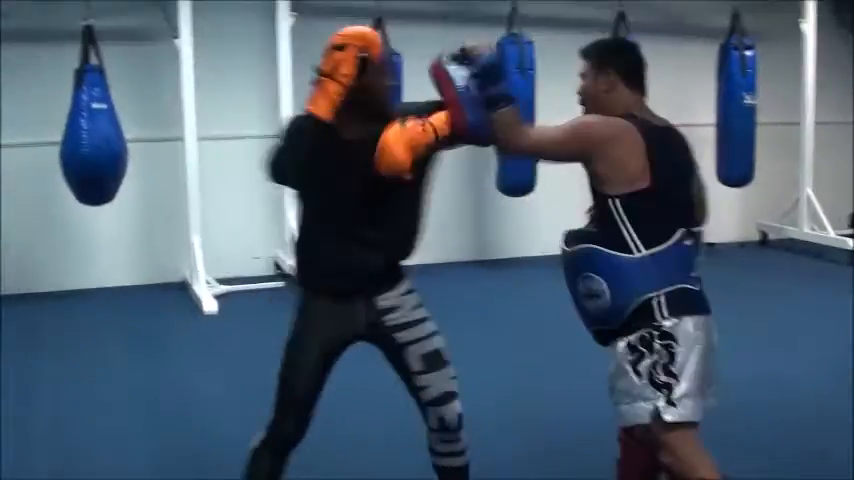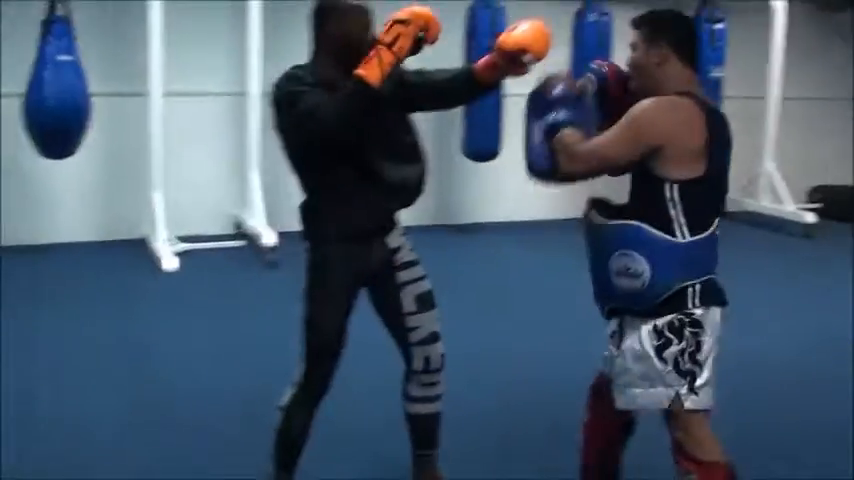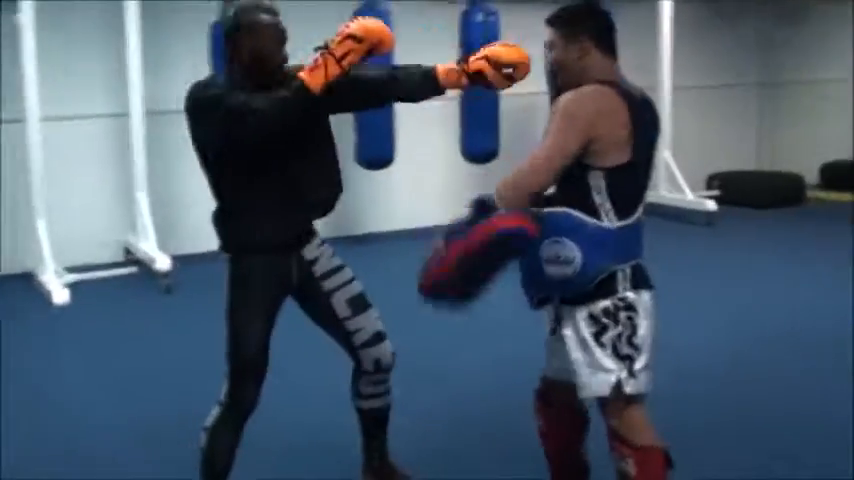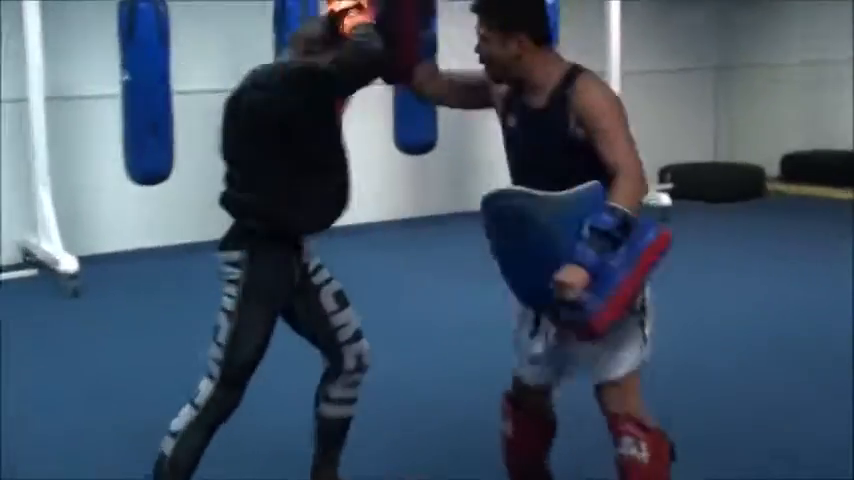
dt=0.3s
person 1, frame 1
left shoulder: (403, 123)
right shoulder: (310, 131)
right elbow: (287, 170)
left wrist: (429, 129)
right wrist: (331, 89)
left hip: (389, 294)
right hip: (327, 301)
left knee: (446, 412)
right knee: (286, 428)
person 1, frame 2
left shoulder: (382, 79)
right shoulder: (296, 88)
left elbow: (449, 87)
right elbow: (330, 127)
left wrist: (500, 61)
right wrist: (381, 58)
left hip: (385, 237)
right hip: (335, 246)
left knee: (425, 353)
right knee: (317, 373)
person 1, frame 3
left shoulder: (295, 84)
right shoulder: (208, 100)
left elbow: (381, 84)
right elbow: (268, 121)
left wrist: (464, 73)
right wrist: (329, 64)
left hip: (305, 247)
right hip: (254, 260)
left knee: (375, 354)
right knee: (243, 390)
person 1, frame 4
left shoulder: (288, 92)
right shoulder: (275, 84)
right elbow: (364, 60)
left hip: (289, 251)
right hip: (256, 255)
left knee: (351, 356)
right knee: (224, 389)
person 2, frame 1
left shoulder: (605, 132)
right shoulder: (669, 139)
left elbow: (516, 140)
right elbow: (694, 214)
left wrist: (490, 76)
left hip: (654, 316)
right hip: (669, 306)
left knee: (673, 442)
right knee: (640, 433)
person 2, frame 2
left shoulder: (661, 113)
right shoulder: (701, 117)
left elbow: (575, 161)
right elbow: (631, 161)
left wrist: (559, 103)
right wrist: (611, 97)
left hip: (677, 302)
right hip: (650, 295)
left knee: (686, 422)
right knee: (608, 394)
person 2, frame 3
left shoulder: (585, 102)
right shoulder: (636, 103)
left elbow: (534, 177)
left wrist: (466, 234)
left hip: (606, 286)
right hip: (582, 280)
left knee: (621, 409)
right knee: (556, 392)
person 2, frame 4
left shoulder: (586, 95)
right shoulder: (503, 90)
left elbow: (630, 180)
right elbow: (429, 85)
left hip: (597, 270)
right hip: (547, 274)
left knee: (619, 398)
right knee: (527, 394)
